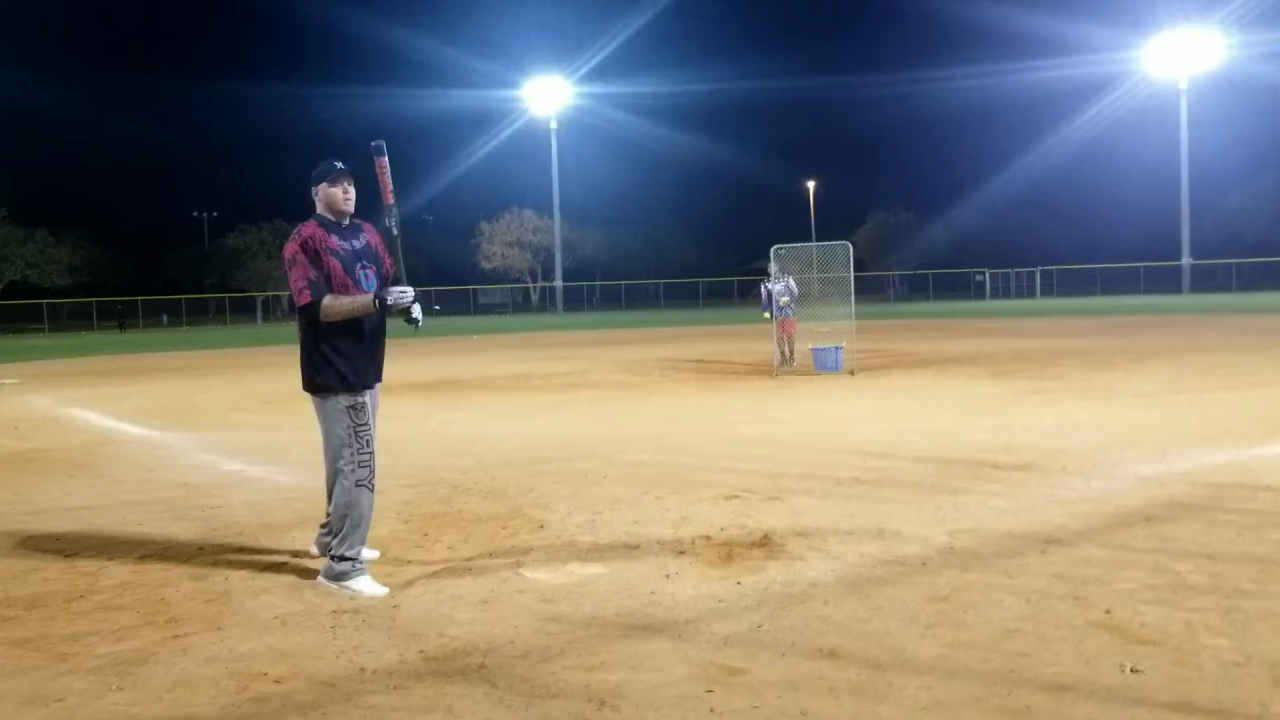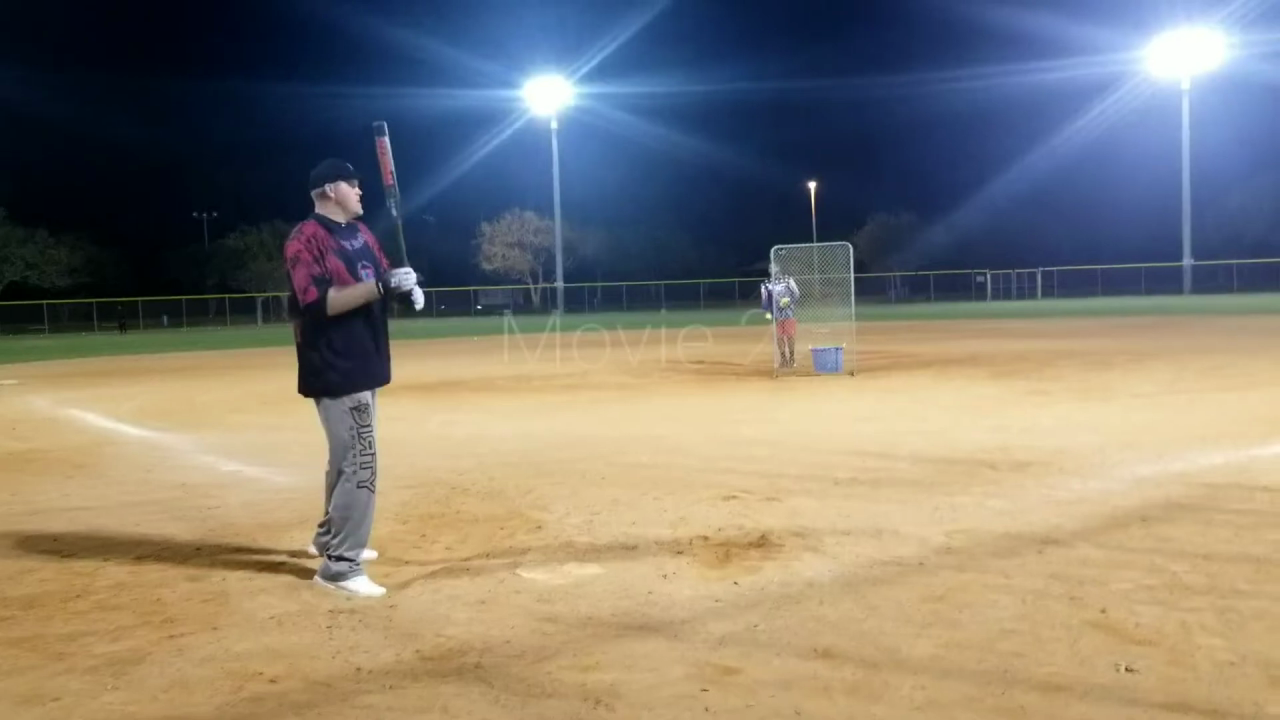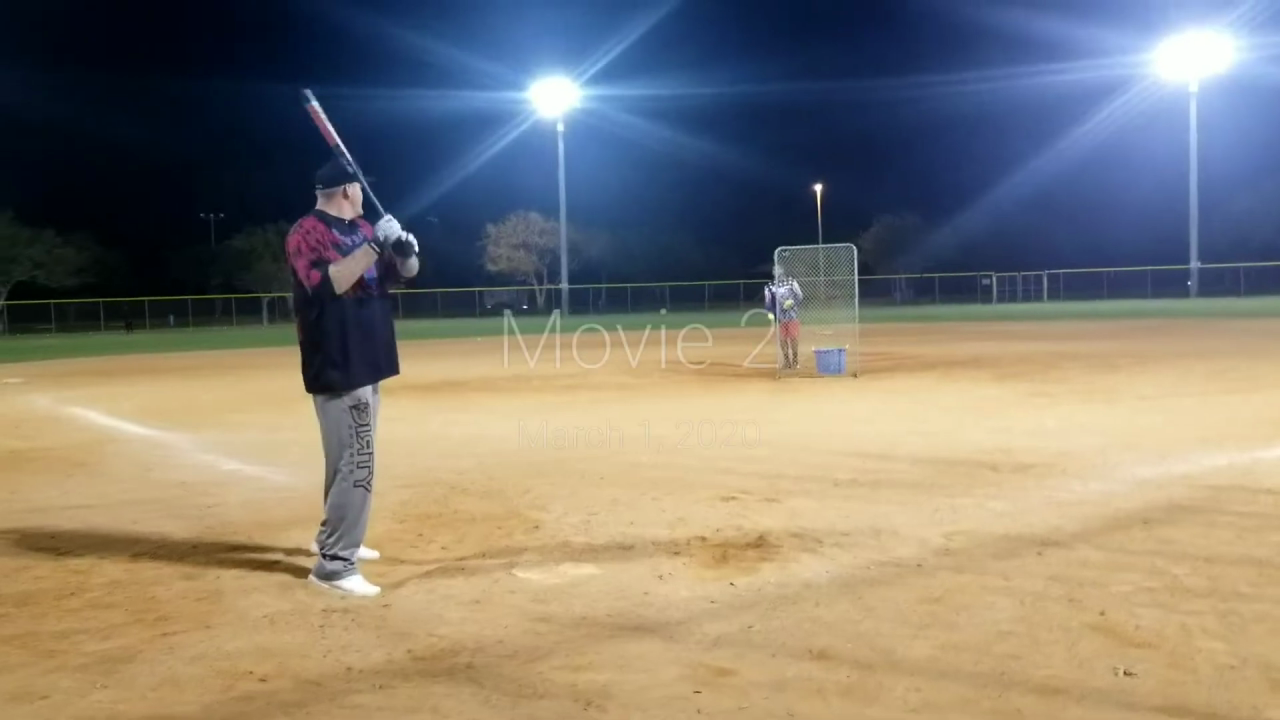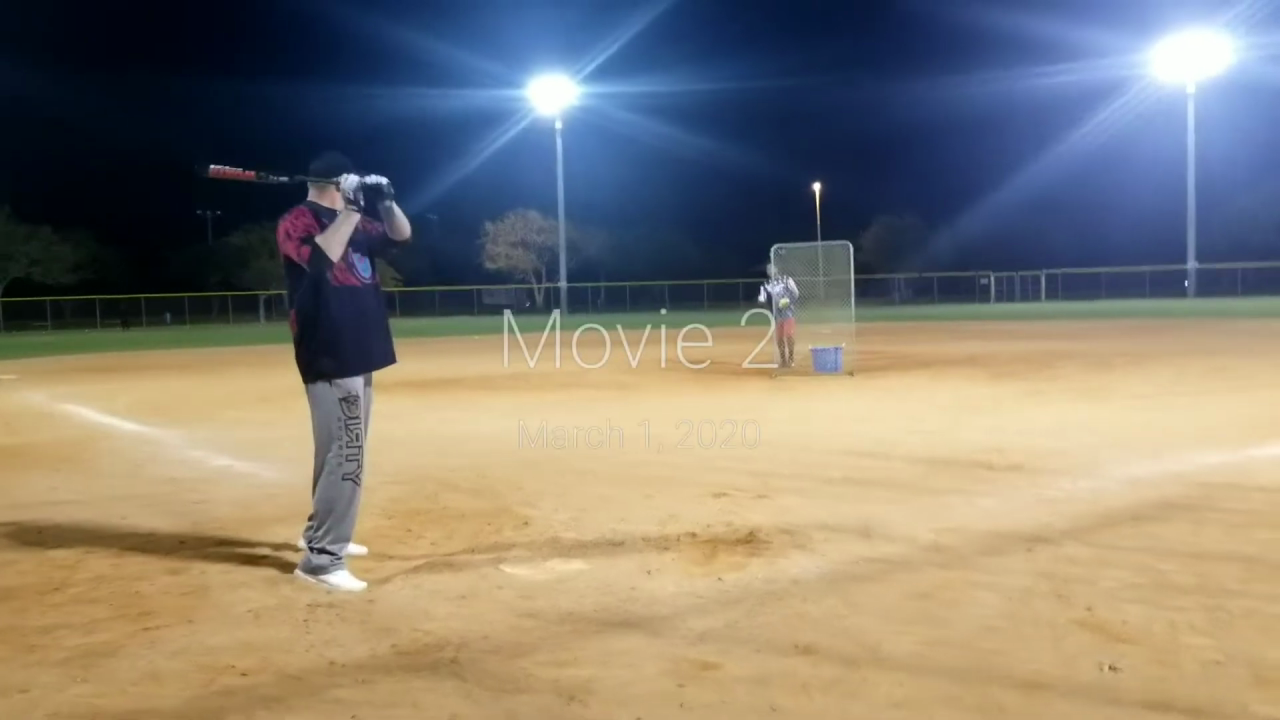
dt=0.3s
person 1, frame 1
left shoulder: (367, 233)
right shoulder: (305, 240)
left elbow: (388, 280)
right elbow: (317, 307)
left wrist: (404, 302)
right wrist: (378, 301)
left hip: (367, 366)
right hip: (334, 372)
left knee: (351, 459)
right knee: (356, 463)
left ankle: (333, 536)
right ankle: (342, 565)
person 1, frame 2
left shoulder: (361, 234)
right shoulder: (306, 239)
left elbow: (379, 286)
right elbow: (320, 303)
left wrist: (403, 287)
right wrist: (380, 283)
left hip: (364, 364)
right hip: (334, 370)
left knee: (348, 459)
right knee: (360, 464)
left ankle: (331, 536)
right ankle: (340, 566)
person 1, frame 3
left shoulder: (361, 229)
right shoulder: (307, 232)
left elbow: (402, 273)
right elbow: (328, 285)
left wrist: (404, 248)
right wrist: (374, 245)
left hip: (367, 361)
right hip: (336, 366)
left knee: (351, 459)
right knee: (356, 462)
left ankle: (334, 536)
right ankle: (335, 564)
person 1, frame 4
left shoulder: (352, 221)
right shoulder: (297, 220)
left elbow: (400, 235)
right elbow: (320, 257)
left wrist: (383, 199)
right wrist: (352, 207)
left hip: (359, 352)
right hip: (330, 357)
left knee: (341, 452)
right knee: (344, 455)
left ankle: (322, 532)
right ankle: (321, 559)
